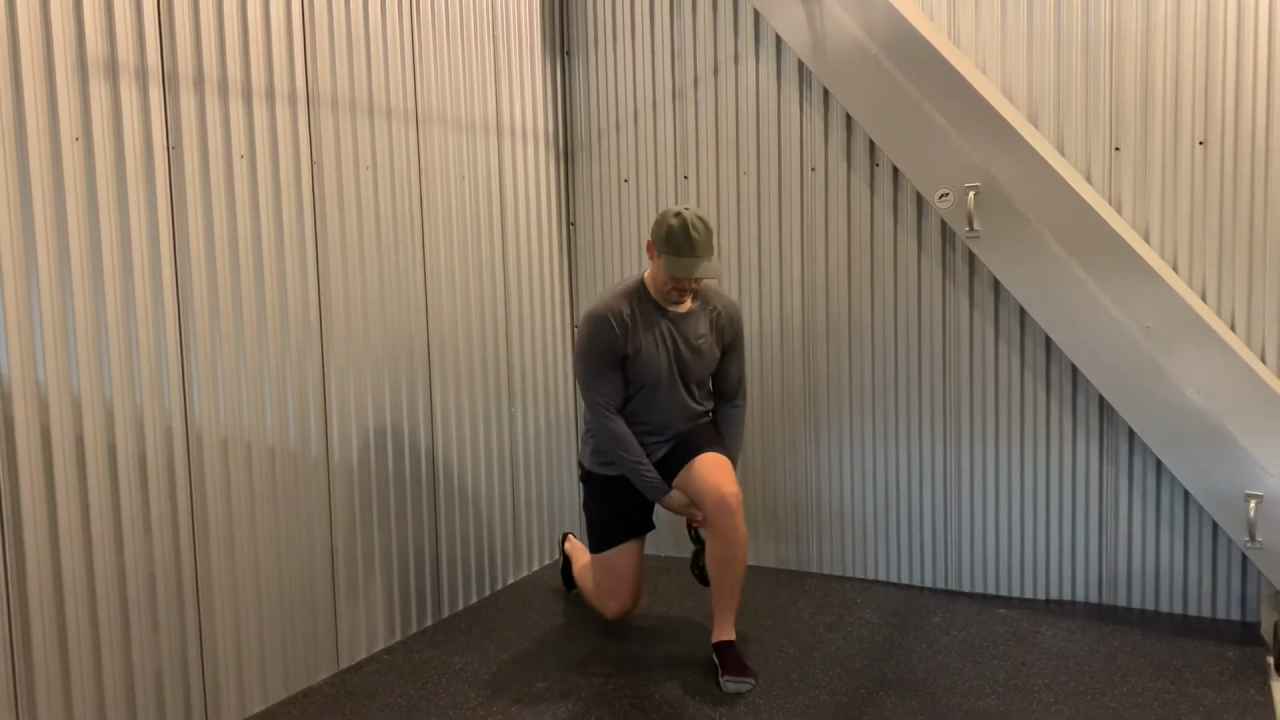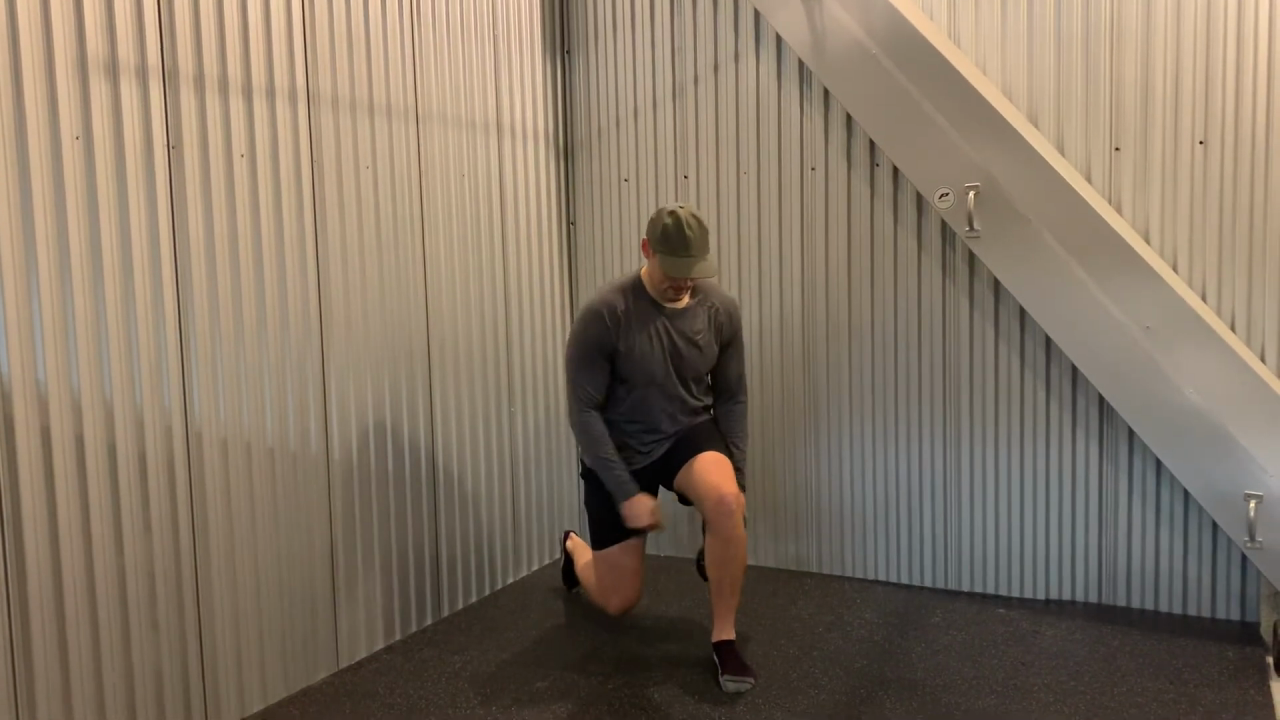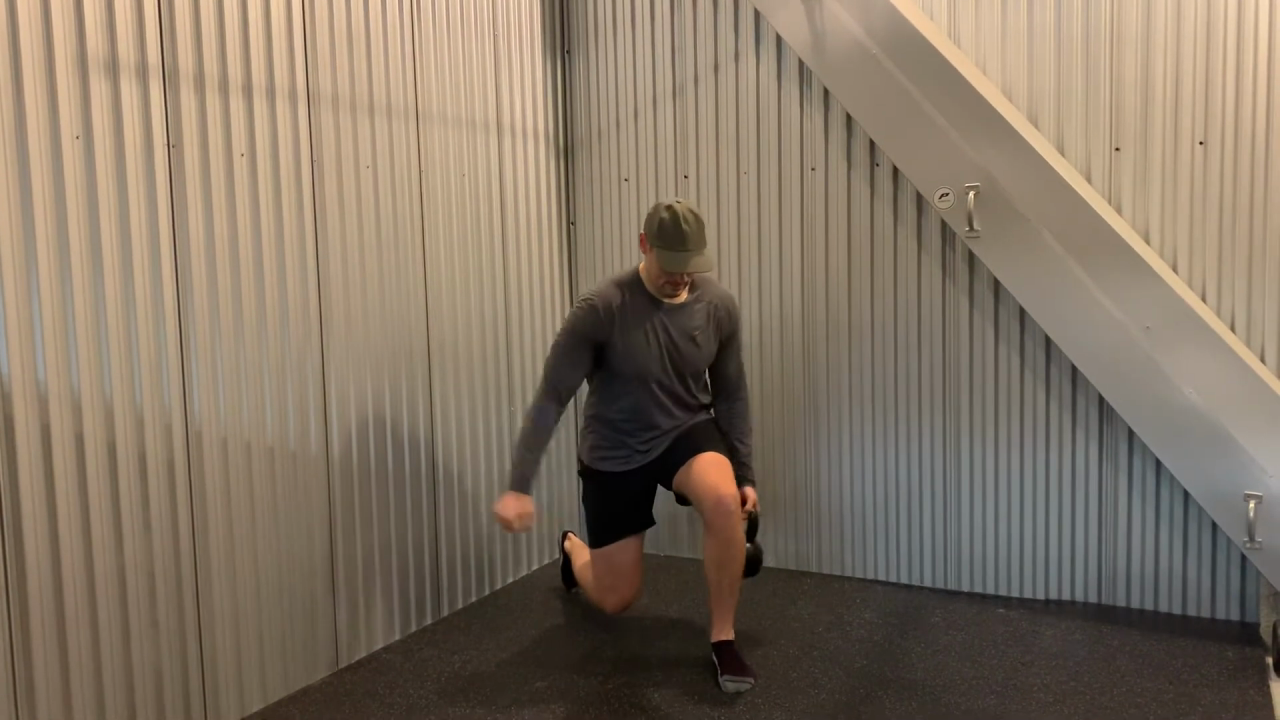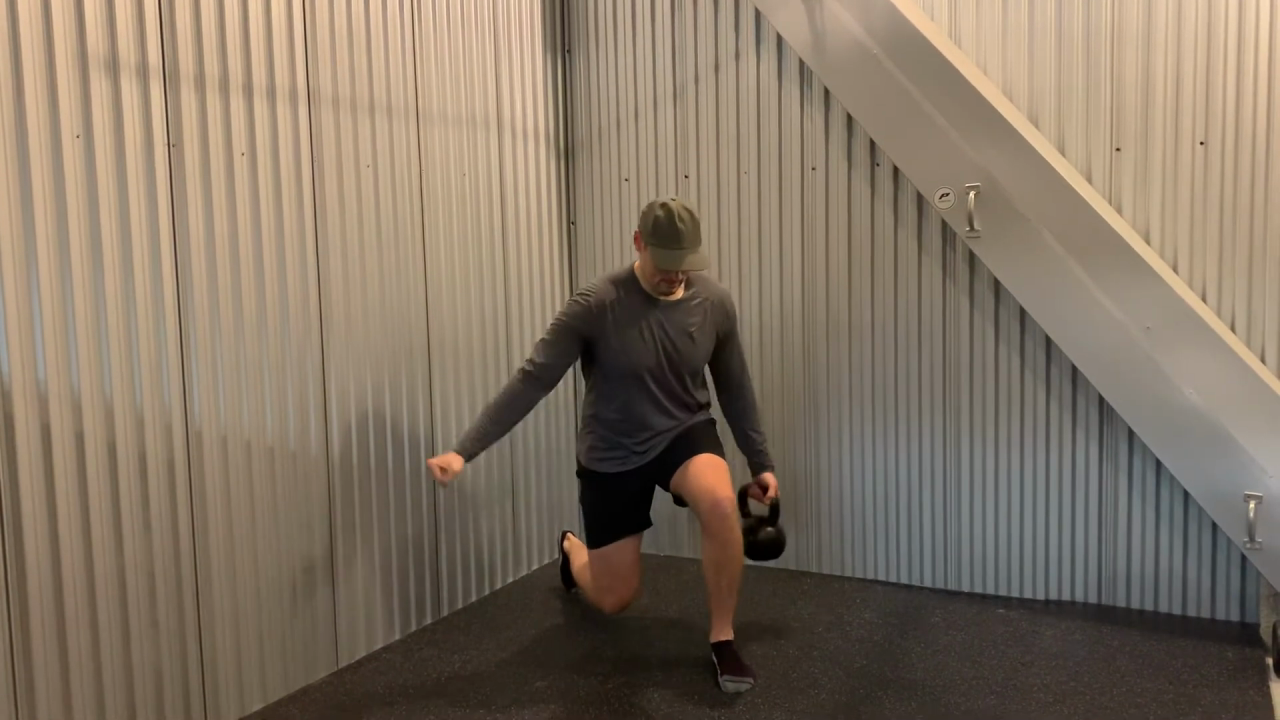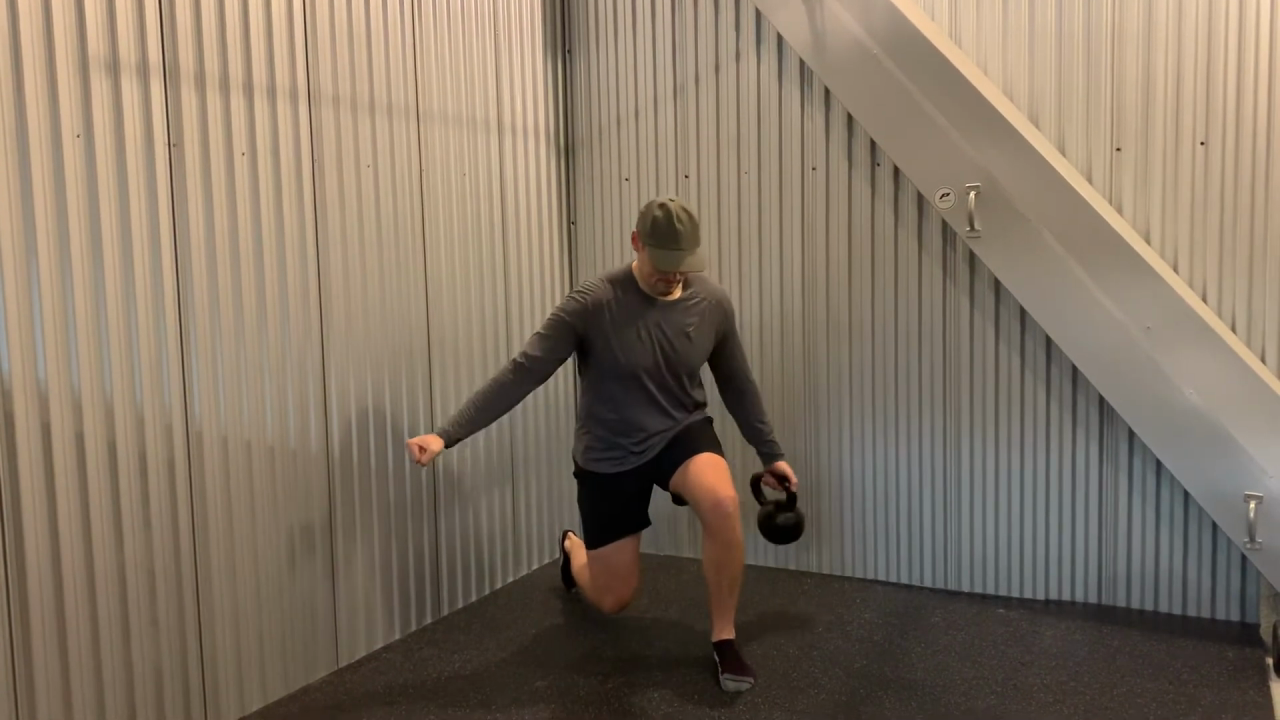
dt=0.2s
person 1, frame 1
left shoulder: (723, 312)
right shoulder: (606, 319)
left elbow: (731, 400)
right elbow: (604, 416)
left wrist: (719, 474)
right wrist: (660, 491)
left hip: (687, 435)
right hip: (617, 458)
left knee: (727, 501)
right knee: (616, 605)
left ankle: (724, 639)
right ankle: (573, 549)
person 1, frame 2
left shoulder: (721, 309)
right shoulder: (603, 314)
left elbow: (731, 397)
right elbow: (584, 411)
left wrist: (736, 477)
right wrist: (626, 493)
left hip: (688, 432)
right hip: (618, 454)
left knee: (726, 502)
right knee: (618, 601)
left ankle: (724, 638)
right ankle: (575, 548)
person 1, frame 3
left shoulder: (720, 306)
right shoulder: (600, 308)
left elbow: (731, 394)
right elbow: (551, 398)
left wrist: (744, 475)
right wrist: (519, 485)
left hip: (687, 431)
right hip: (614, 453)
left knee: (724, 502)
right knee: (614, 600)
left ankle: (722, 639)
right ankle: (572, 547)
person 1, frame 4
left shoulder: (715, 303)
right shoulder: (595, 306)
left elbow: (734, 387)
right elbow: (532, 380)
left wrist: (760, 462)
right wrist: (464, 450)
left hip: (685, 431)
right hip: (611, 454)
left knee: (720, 503)
right knee: (614, 599)
left ankle: (723, 639)
right ankle: (572, 548)
person 1, frame 5
left shoulder: (713, 303)
right shoulder: (591, 304)
left elbow: (737, 384)
right elbow: (523, 373)
left wrist: (771, 453)
right wrist: (447, 434)
left hip: (681, 431)
right hip: (608, 455)
left knee: (723, 503)
right knee: (614, 600)
left ankle: (725, 638)
right ankle: (573, 547)
